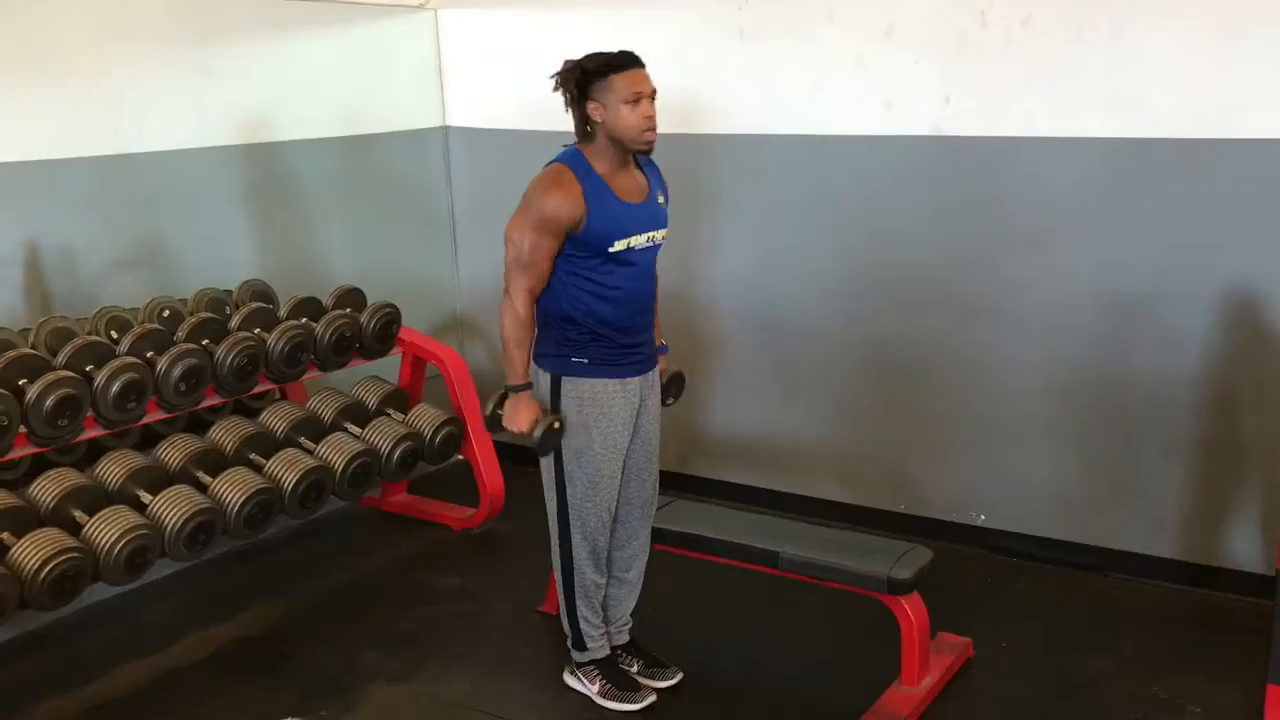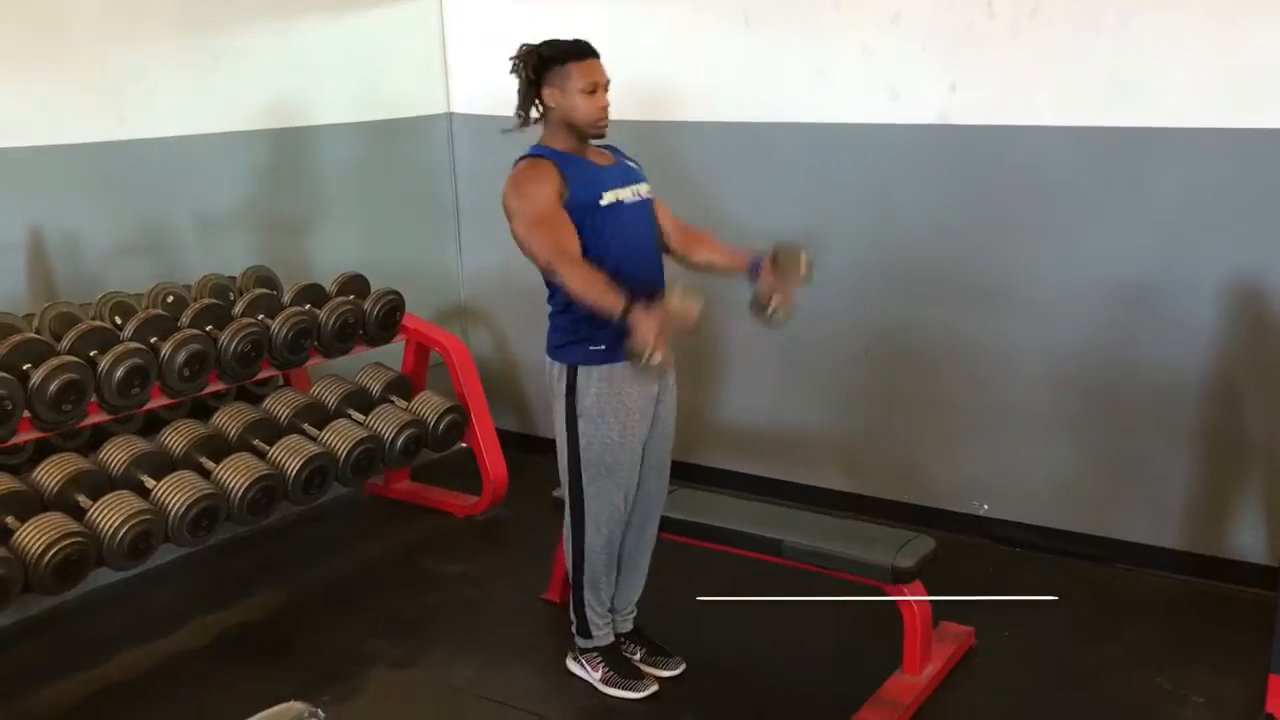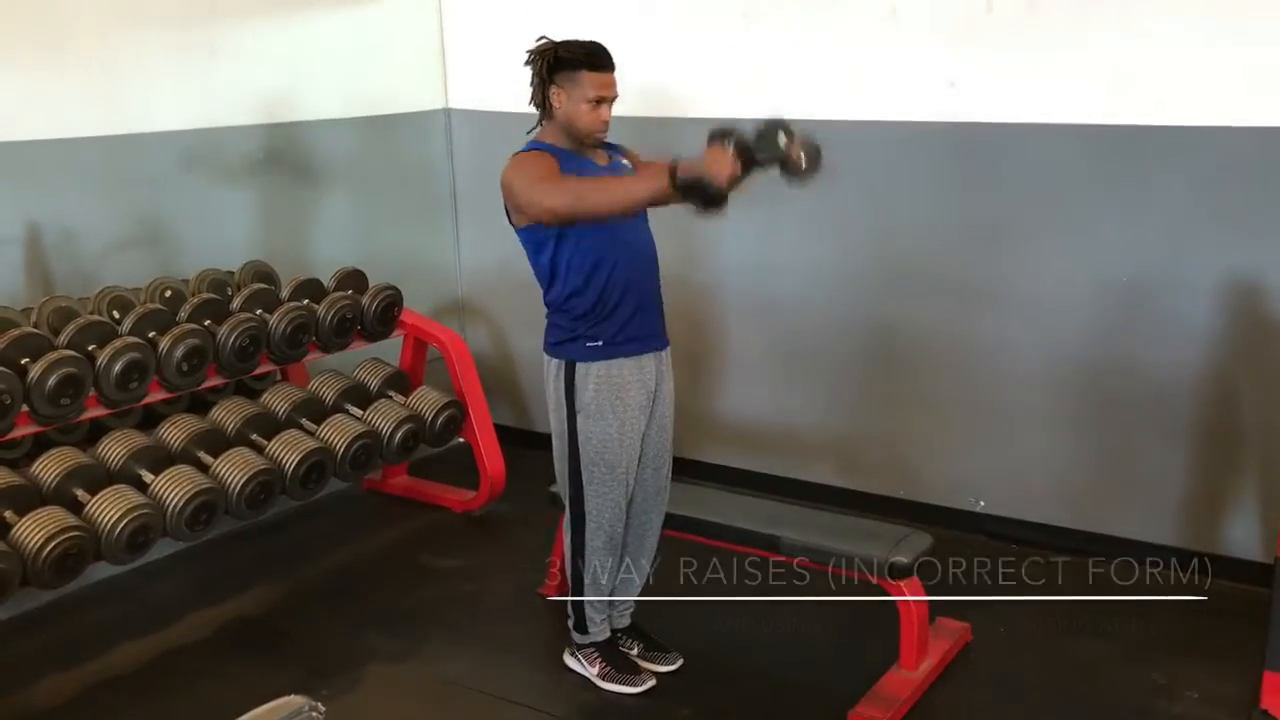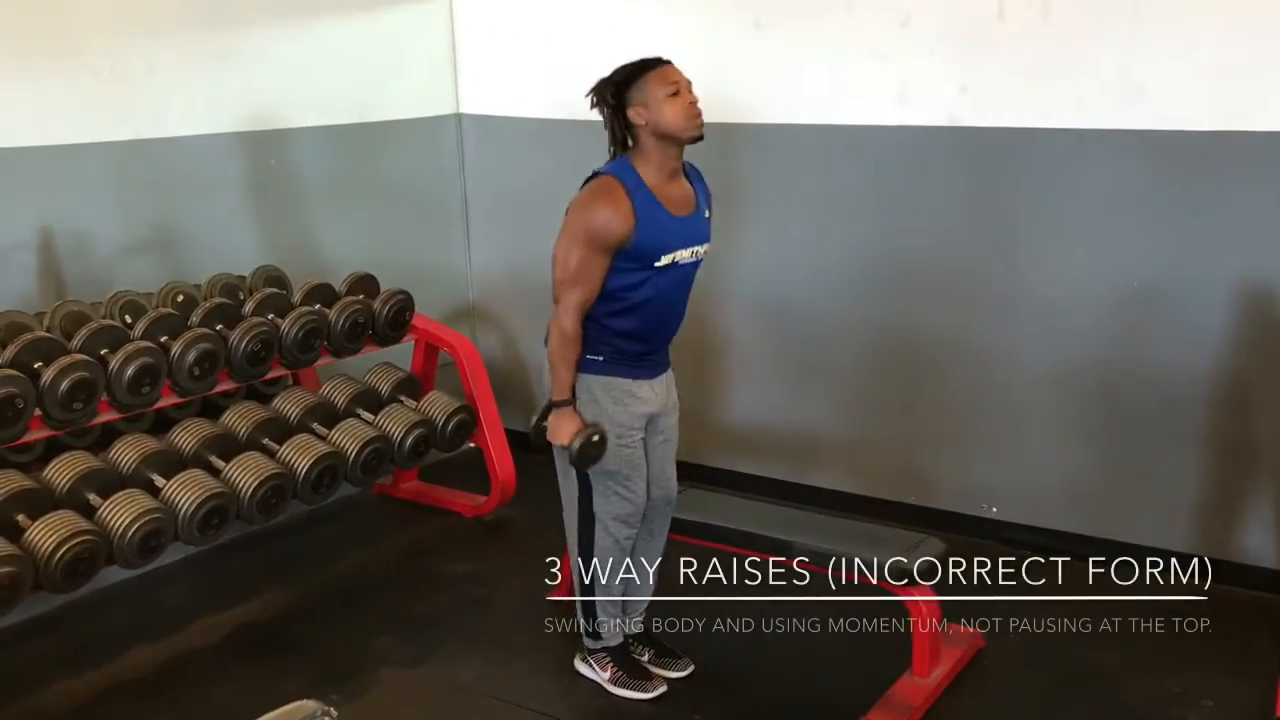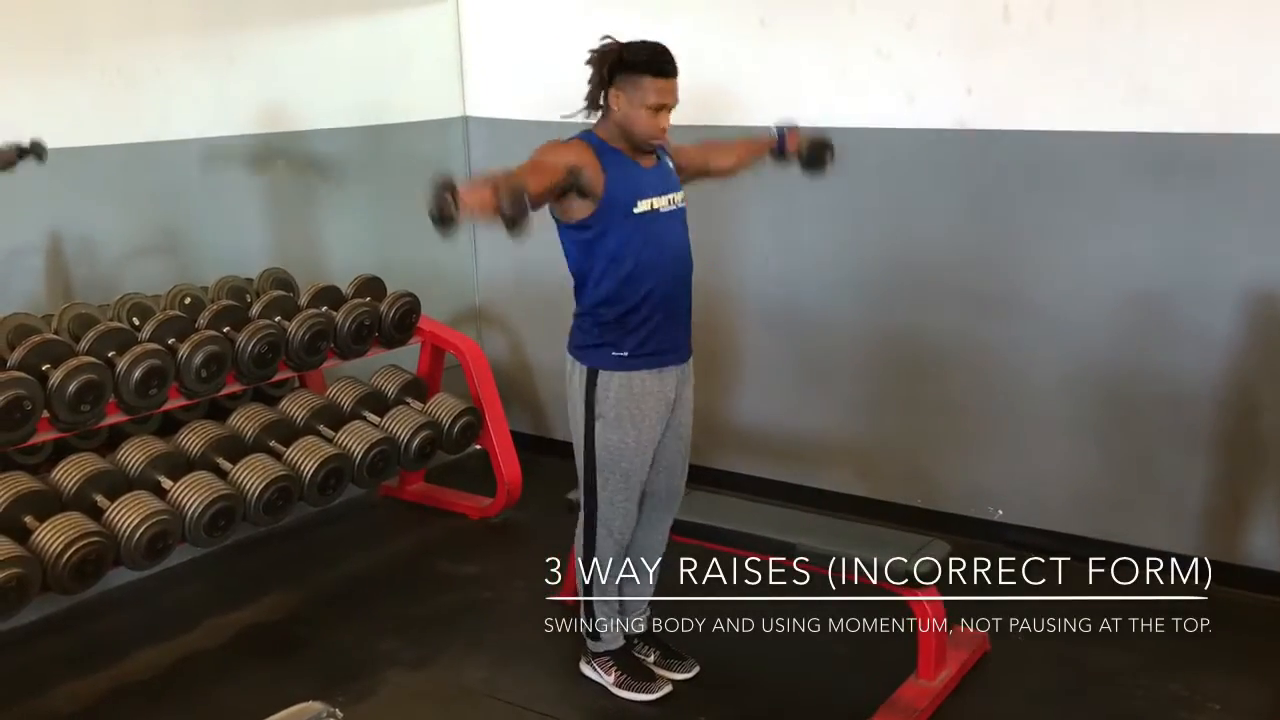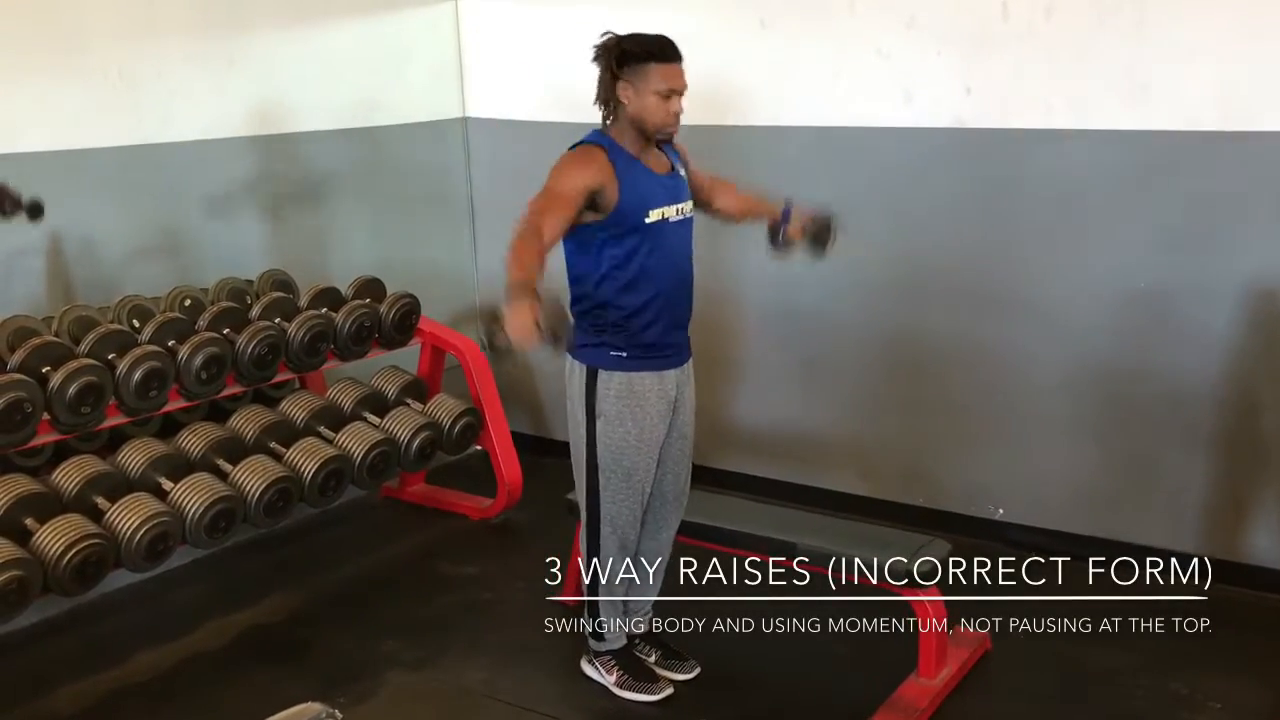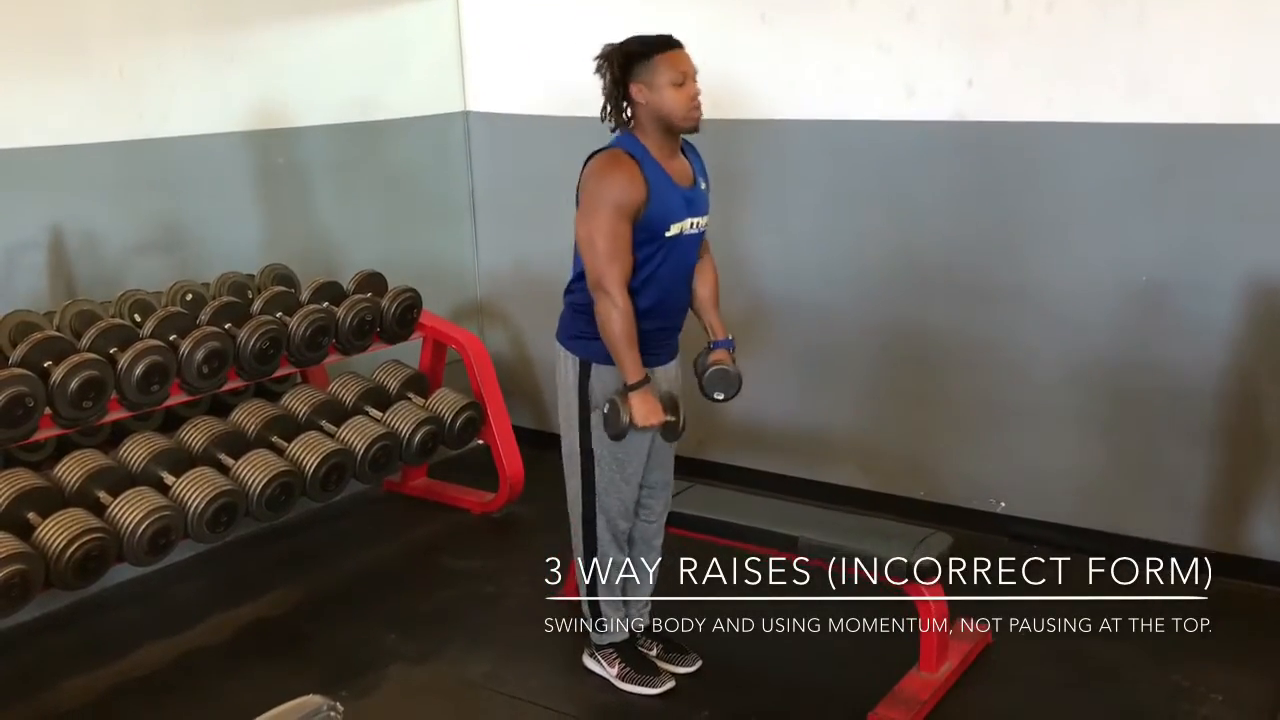
dt=0.7s
person 1, frame 1
left shoulder: (650, 176)
right shoulder: (559, 189)
right elbow: (519, 296)
left wrist: (657, 346)
right wrist: (519, 390)
left hip: (638, 375)
right hip: (580, 382)
left knee: (634, 515)
right knee: (586, 521)
left ankle: (619, 637)
right ankle: (586, 656)
person 1, frame 2
left shoulder: (620, 162)
right shoulder: (532, 179)
left elbow: (676, 236)
right elbow: (565, 263)
left wrist: (750, 265)
right wrist: (631, 313)
left hip: (651, 356)
right hip: (593, 368)
left knee: (644, 503)
right knee: (599, 509)
left ankle: (621, 624)
right ankle: (590, 644)
person 1, frame 3
left shoulder: (617, 160)
right shoulder: (528, 171)
right elbow: (585, 200)
left wrist: (742, 158)
right wrist: (685, 172)
left hip: (650, 353)
right hip: (589, 364)
left knee: (647, 500)
right knee: (599, 505)
left ankle: (618, 620)
right ankle: (587, 638)
person 1, frame 4
left shoulder: (695, 187)
right shoulder: (609, 201)
right elbow: (567, 310)
right wrist: (562, 404)
left hip: (654, 375)
right hip: (600, 377)
left knee: (656, 504)
right knee: (611, 512)
left ankle: (631, 627)
right ankle: (599, 646)
person 1, frame 5
left shoulder: (659, 156)
right shoulder: (576, 161)
left elbow: (714, 158)
right elbow: (520, 182)
left wrist: (773, 143)
right wrist: (487, 193)
left hip: (675, 364)
right hip: (614, 371)
left knee: (658, 507)
right knee: (613, 514)
left ankle: (634, 629)
right ankle: (601, 646)
person 1, frame 6
left shoulder: (667, 155)
right shoulder: (591, 165)
left elbow: (714, 195)
right elbow: (532, 237)
left wrist: (780, 214)
right wrist: (520, 295)
left hip: (674, 365)
right hip: (614, 373)
left knee: (664, 508)
right knee: (616, 514)
left ankle: (637, 628)
right ankle: (606, 648)
person 1, frame 7
left shoulder: (692, 162)
right shoulder: (614, 173)
right elbow: (606, 289)
left wrist: (719, 339)
right wrist: (636, 387)
left hip: (660, 357)
right hip: (603, 364)
left knee: (651, 502)
right knee: (607, 506)
left ankle: (636, 622)
right ankle: (606, 641)
